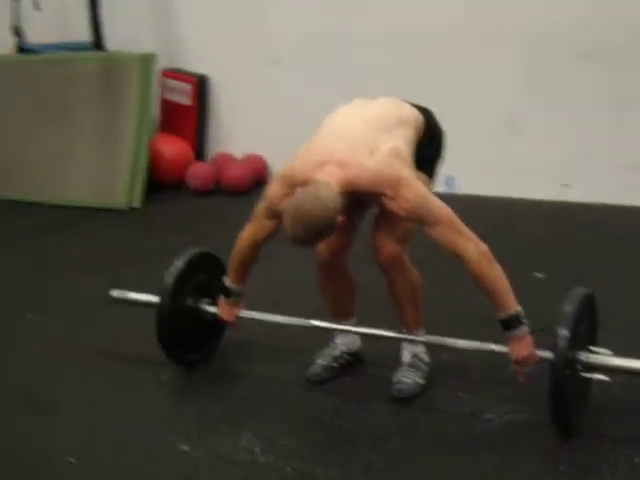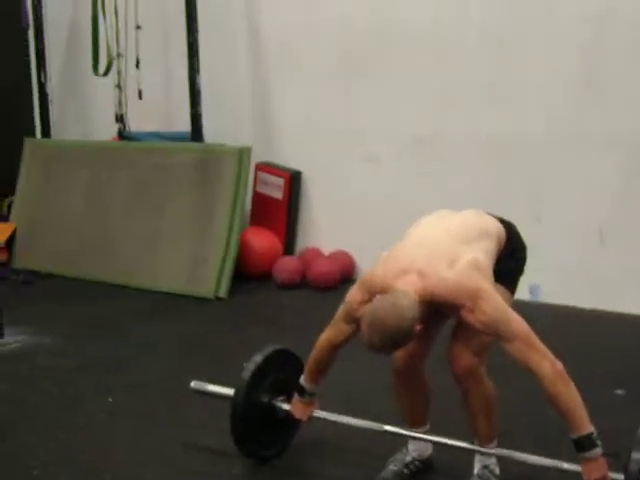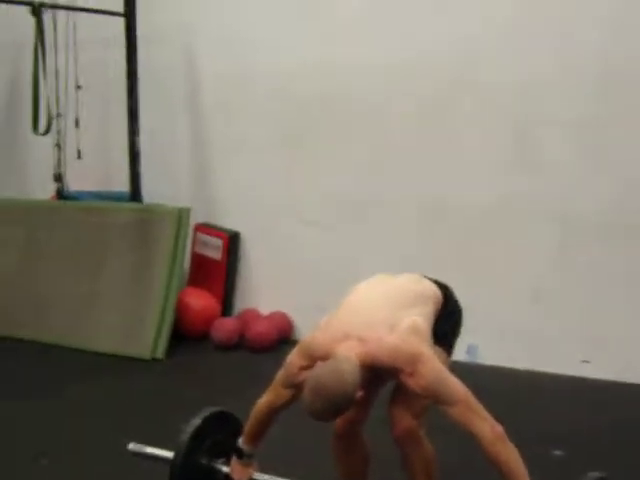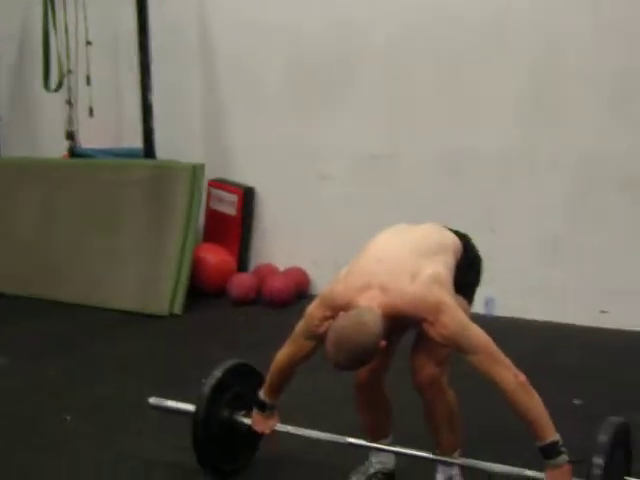
dt=0.3s
person 1, frame 1
left shoulder: (394, 186)
right shoulder: (290, 183)
left elbow: (473, 249)
right elbow: (251, 236)
left wrist: (515, 328)
right wrist: (230, 295)
left knee: (388, 251)
right knee: (328, 254)
left ankle: (415, 351)
right ankle: (346, 341)
person 1, frame 2
left shoulder: (473, 299)
right shoulder: (370, 289)
left elbow: (547, 366)
right elbow: (331, 338)
left wrist: (589, 449)
right wrist: (305, 394)
left knee: (464, 362)
right knee: (404, 362)
right ankle: (418, 448)
person 1, frame 3
left shoulder: (413, 365)
right shoulder: (310, 354)
left elbow: (489, 430)
right elbow: (270, 401)
right wrist: (243, 455)
left knee: (405, 425)
right knee: (345, 428)
person 1, frame 4
left shoulder: (434, 313)
right shoulder: (331, 305)
left elbow: (512, 378)
right elbow: (289, 354)
right wrist: (265, 406)
left knee: (427, 374)
right knee: (365, 378)
